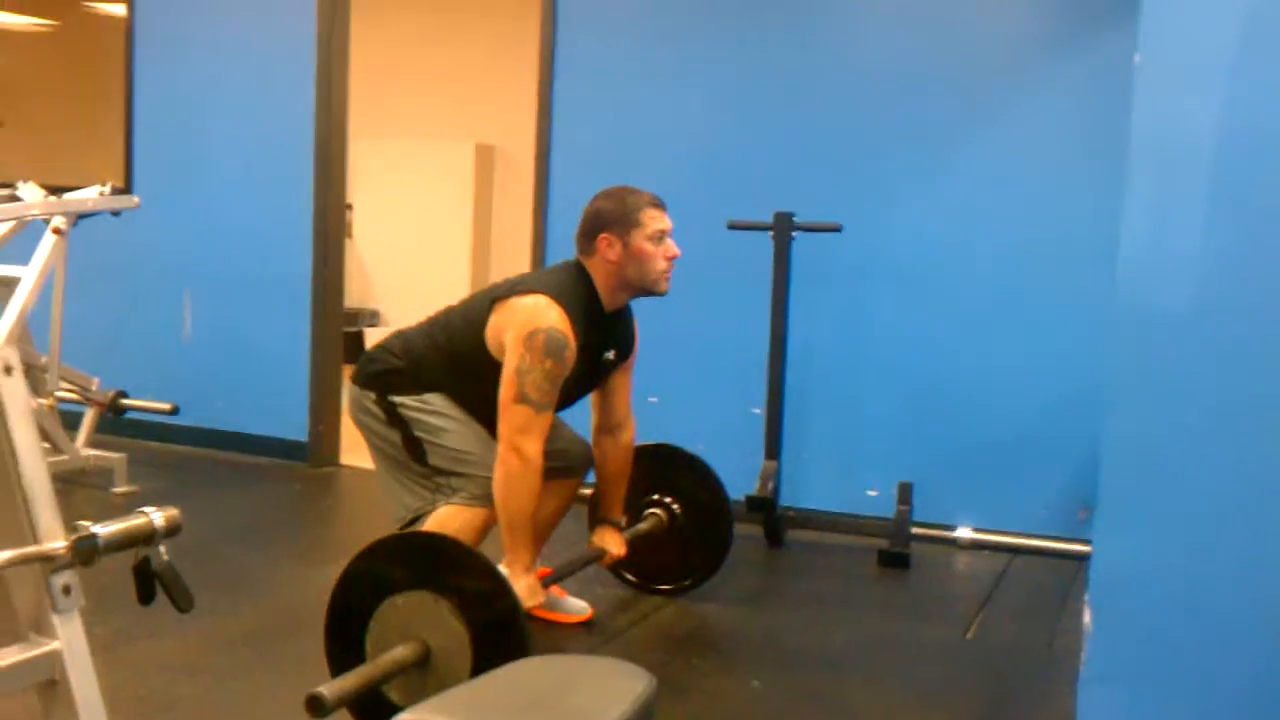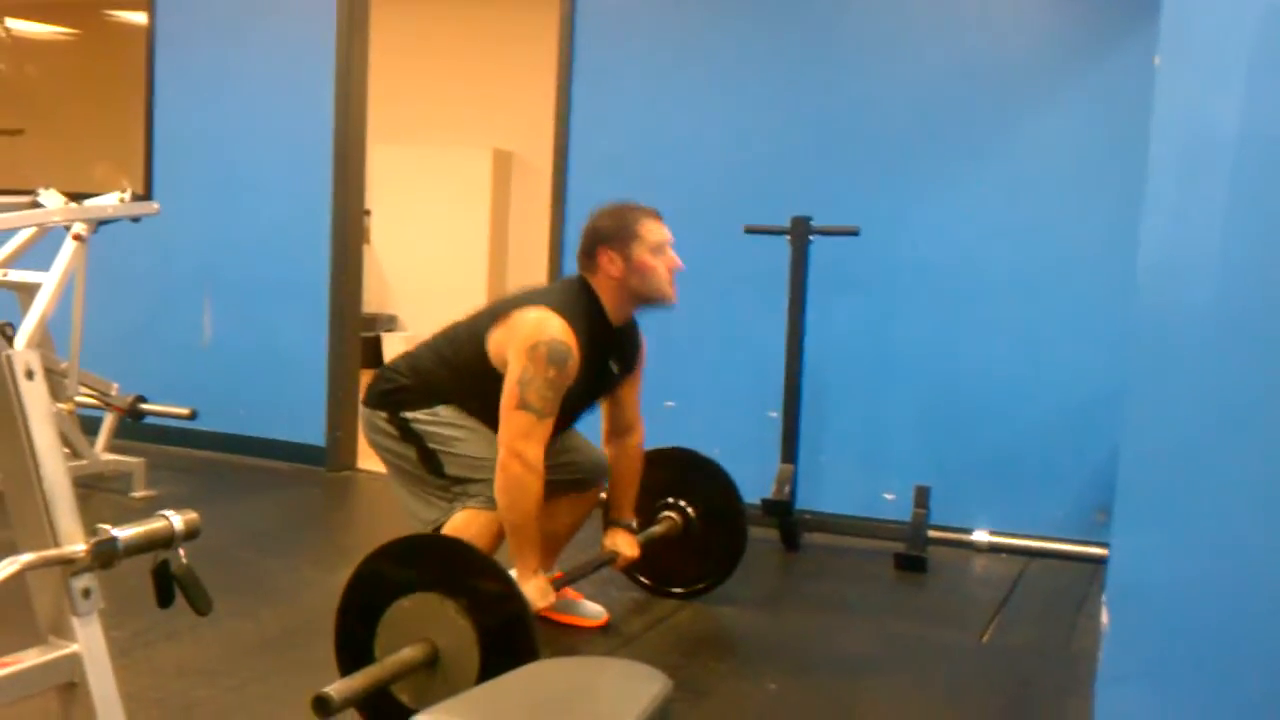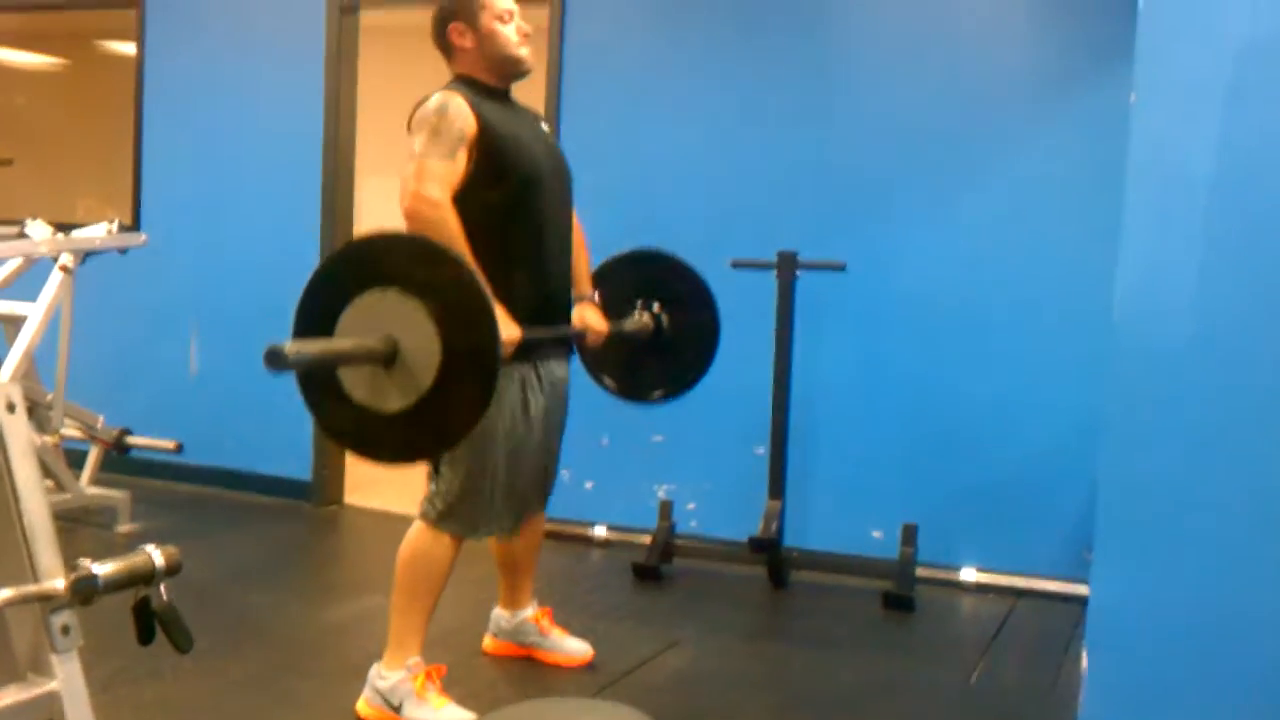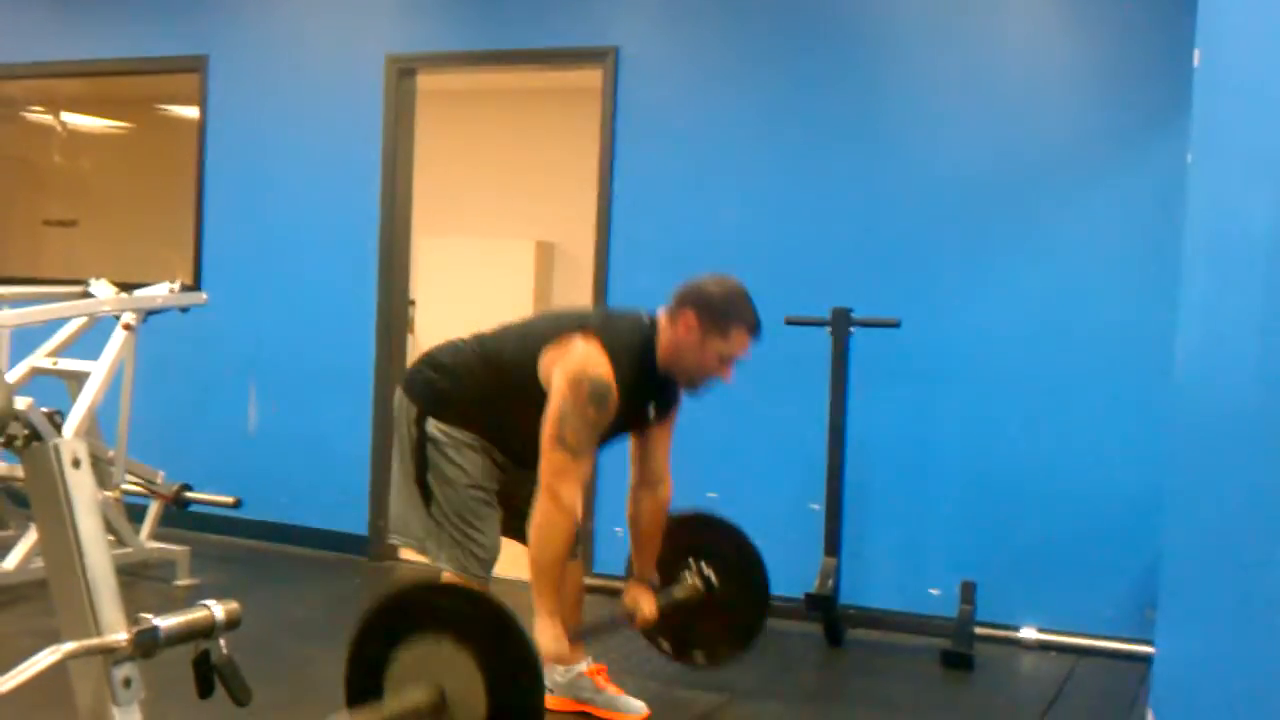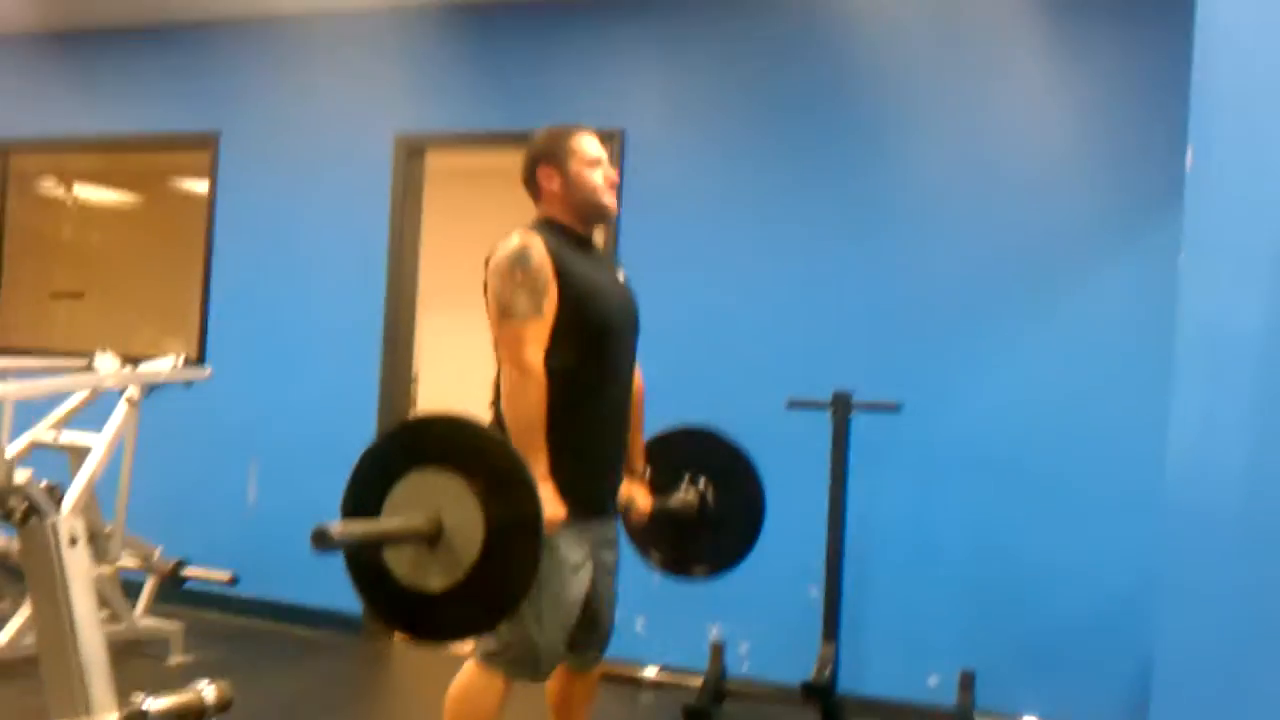
dt=1s
person 1, frame 1
left shoulder: (619, 323)
right shoulder: (547, 321)
left elbow: (615, 429)
right elbow: (518, 453)
left wrist: (611, 522)
right wrist: (519, 570)
left hip: (464, 390)
right hip: (397, 386)
left knee: (572, 458)
right knee: (481, 486)
left ankle: (515, 584)
person 1, frame 2
left shoulder: (624, 338)
right shoulder: (551, 336)
left elbow: (626, 435)
right elbow: (520, 461)
left wrist: (622, 524)
right wrist: (526, 572)
left hip: (479, 406)
right hip: (412, 406)
left knee: (587, 470)
right knee: (492, 499)
left ankle: (537, 592)
person 1, frame 3
left shoulder: (526, 117)
right shoulder: (450, 110)
left elbow: (561, 215)
right elbow: (424, 203)
left wrist: (587, 301)
right wrist: (486, 308)
left hip: (542, 342)
right hip: (491, 344)
left knee: (528, 494)
right knee: (457, 507)
left ankle: (517, 617)
person 1, frame 4
left shoulder: (663, 380)
right shoulder: (597, 367)
left elbow: (652, 487)
right elbow: (557, 495)
left wrist: (644, 582)
right wrist: (545, 619)
left hip: (503, 421)
right hip: (443, 413)
left knee: (566, 538)
right knee: (469, 559)
left ankle: (571, 676)
person 1, frame 5
left shoulder: (603, 266)
right shoulder: (525, 254)
left elbow: (628, 378)
right elbow: (522, 370)
left wrist: (636, 475)
right wrist: (537, 485)
left hip: (592, 500)
right hip: (544, 497)
left knee: (585, 647)
right knee: (510, 652)
